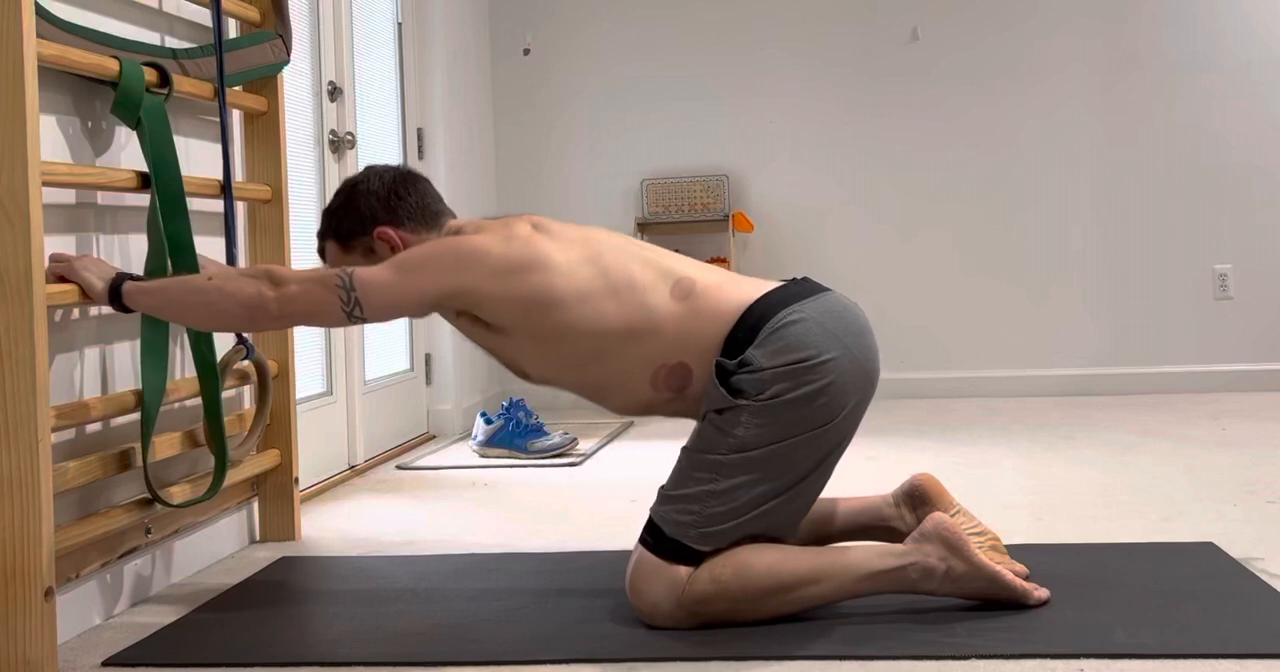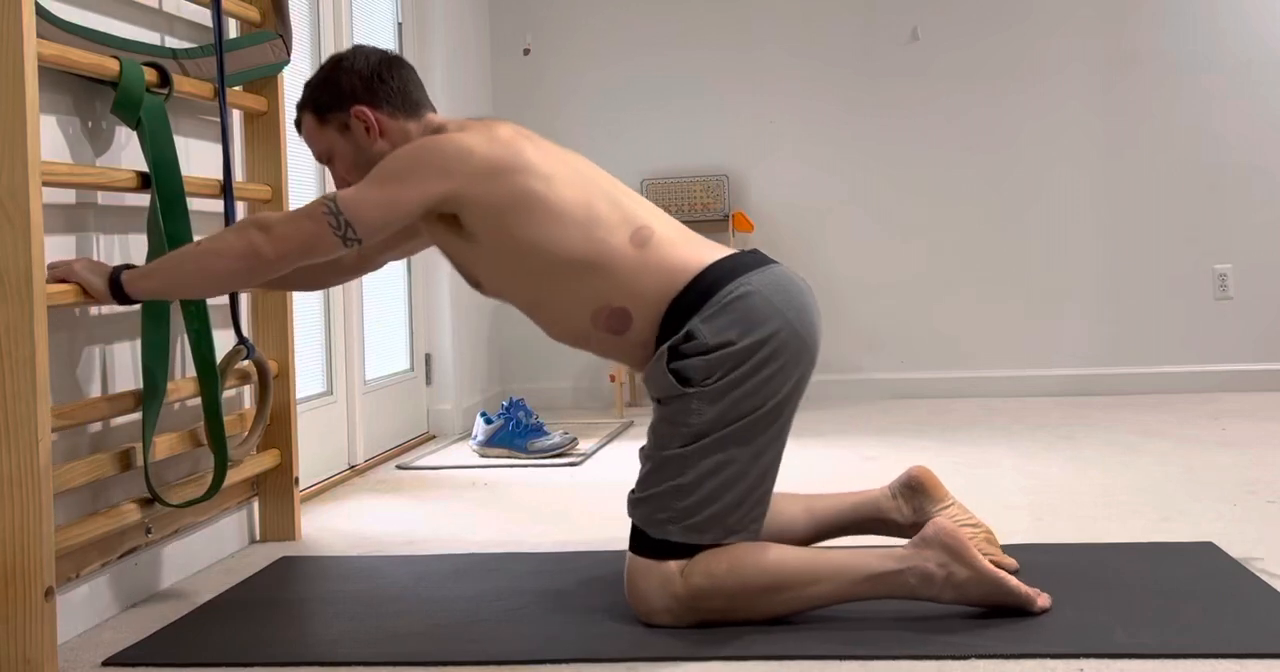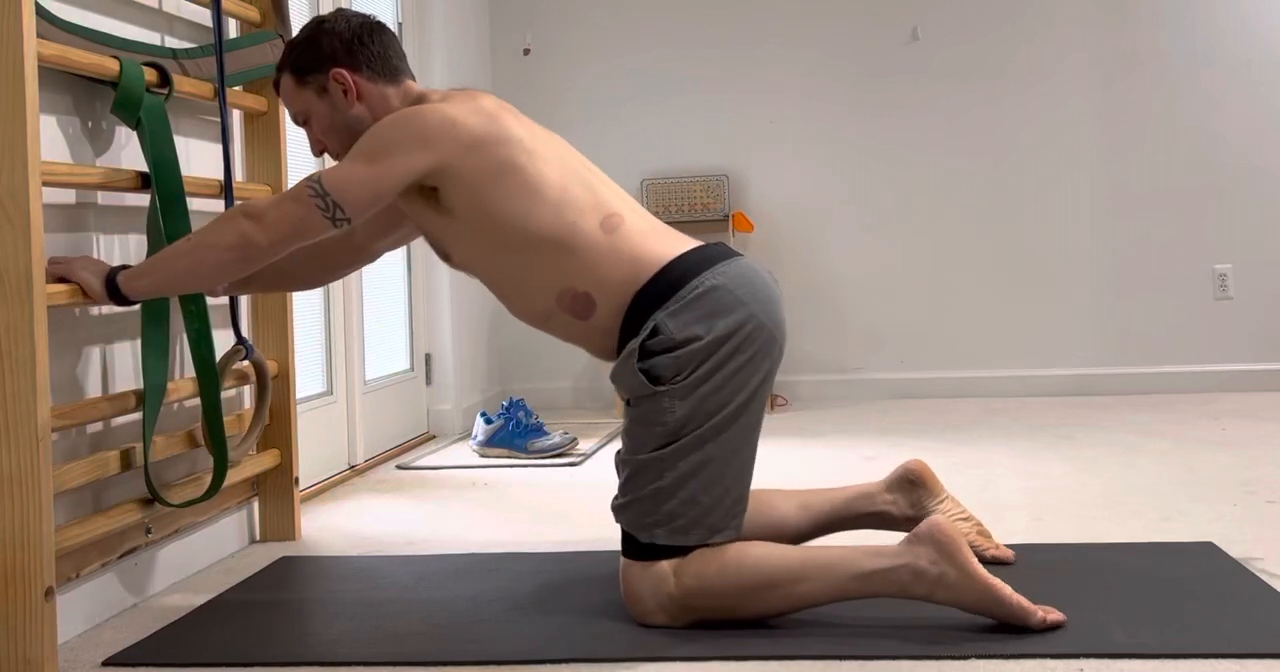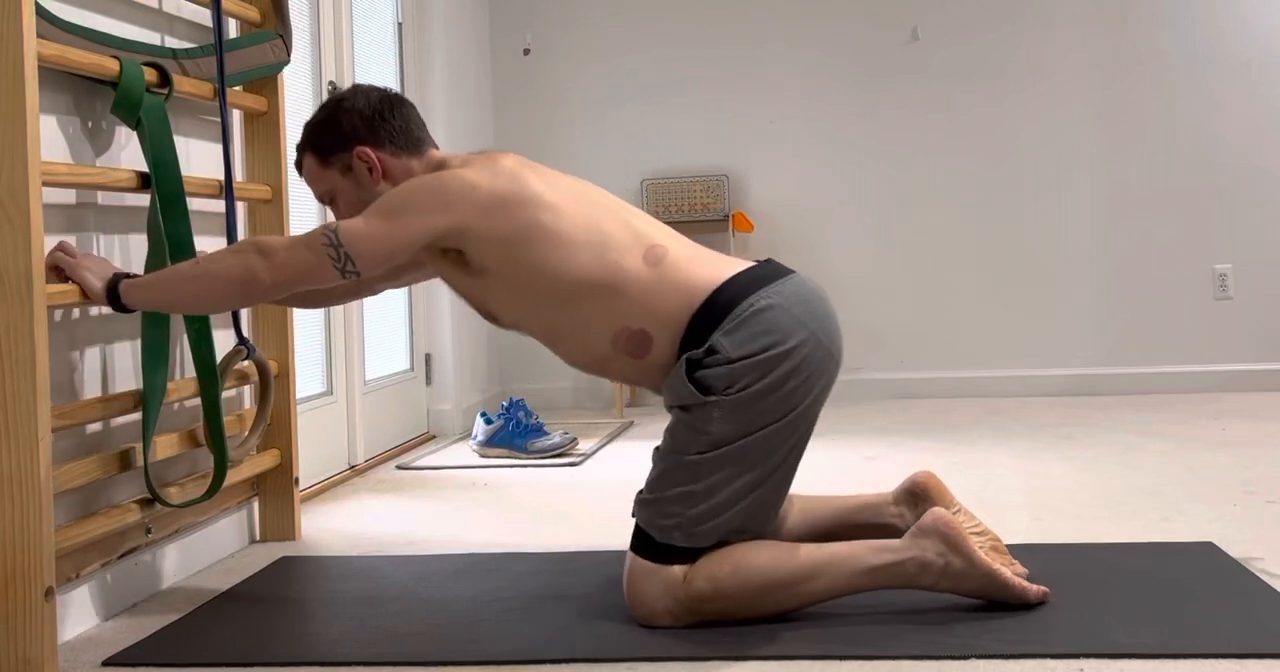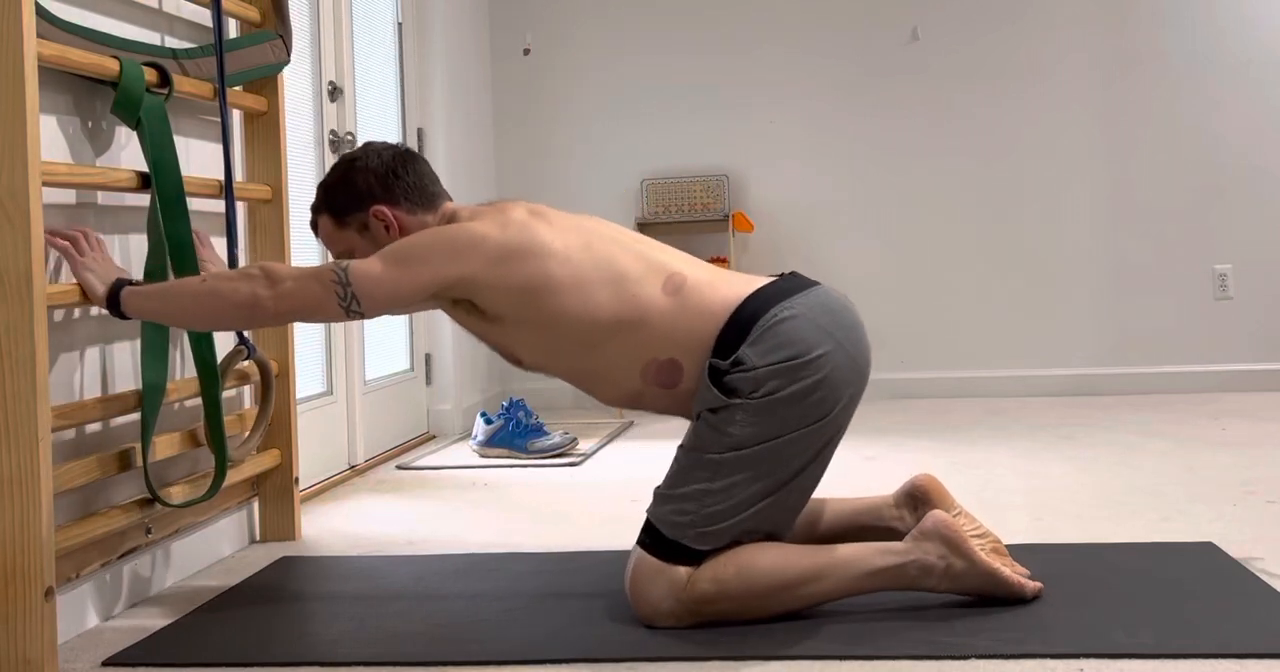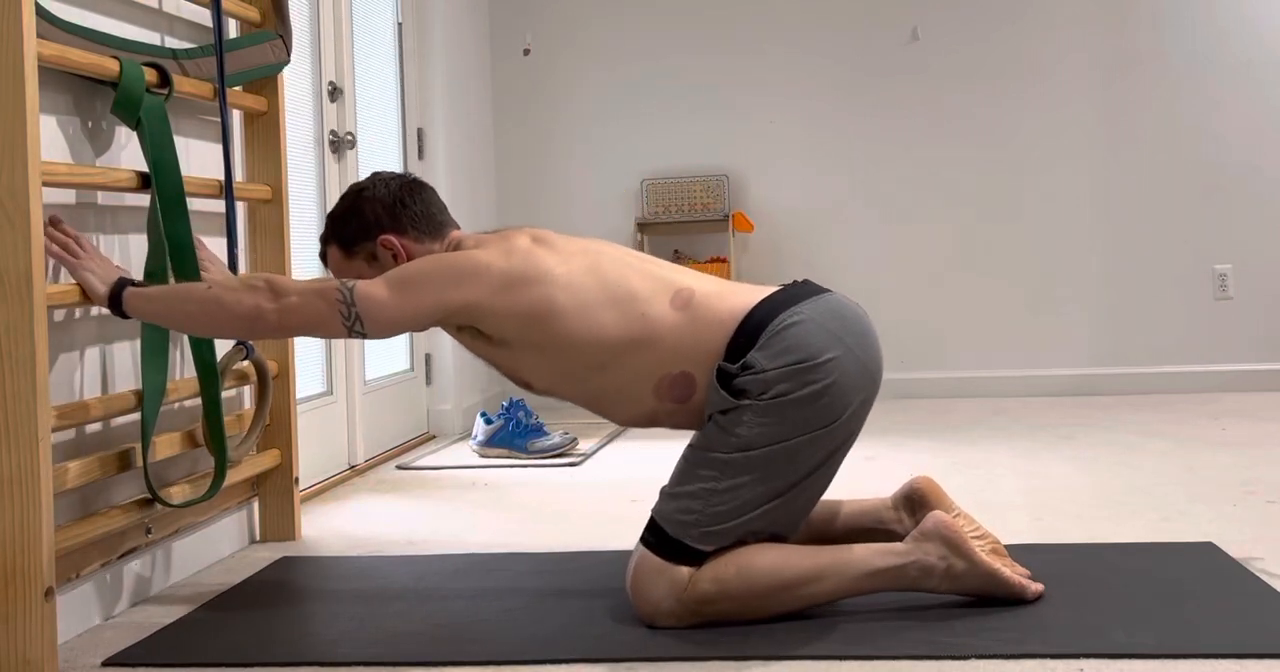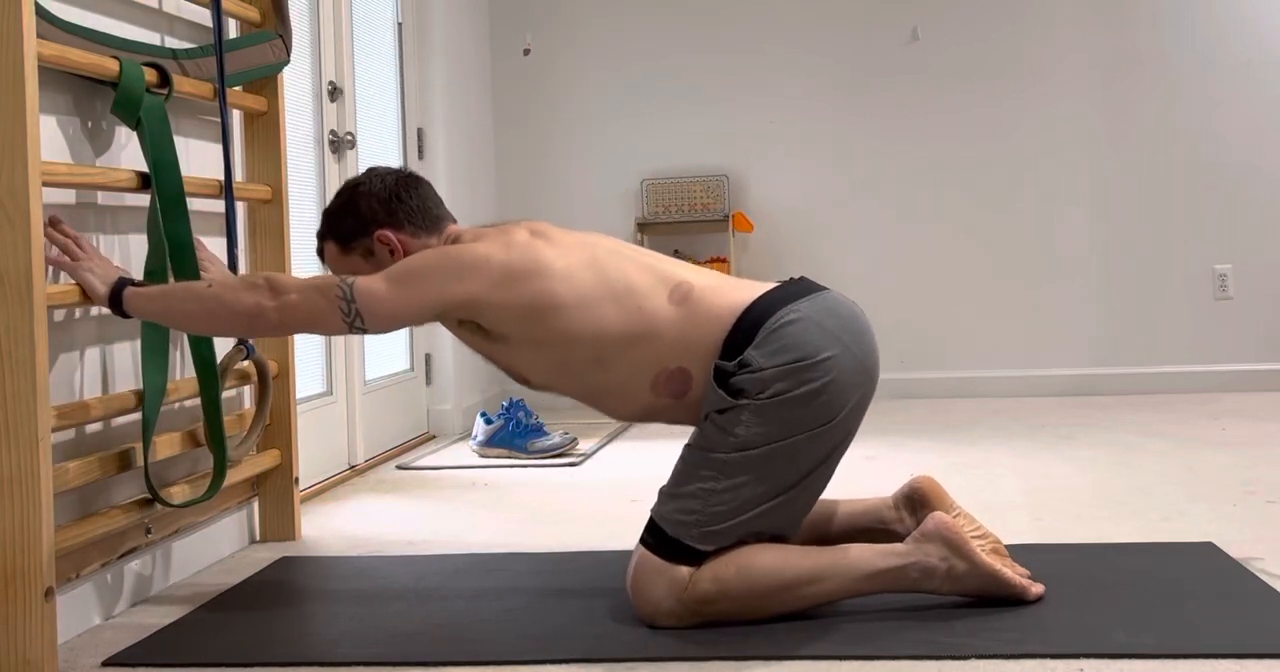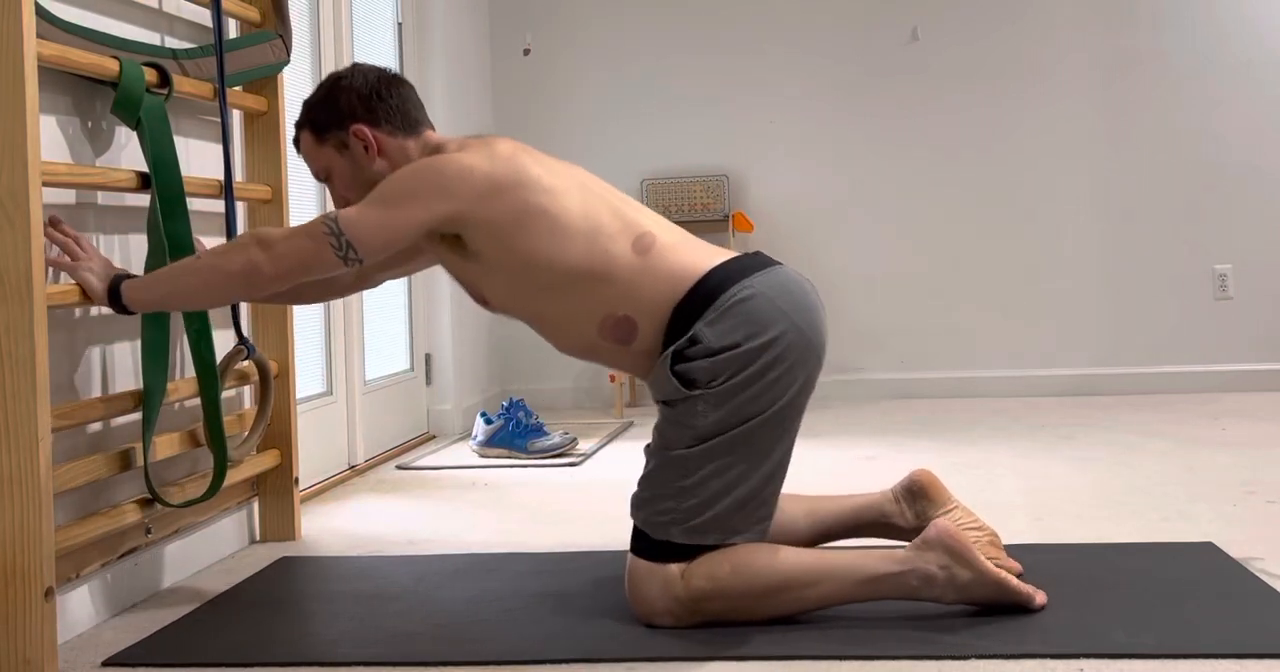
dt=0.4s
person 1, frame 1
left shoulder: (458, 262)
right shoulder: (506, 245)
left elbow: (274, 298)
right elbow: (293, 289)
left wrist: (119, 288)
right wrist: (180, 291)
left hip: (790, 362)
right hip: (818, 333)
left knee: (664, 589)
right knee: (718, 540)
left ankle: (920, 559)
right ankle: (900, 510)
person 1, frame 2
left shoulder: (435, 160)
right shoulder: (471, 169)
left elbow: (273, 244)
right elbow: (334, 263)
left wrist: (122, 280)
right wrist: (197, 272)
left hip: (730, 331)
right hip: (763, 307)
left knee: (664, 587)
right knee: (709, 534)
left ankle: (921, 565)
right ankle: (895, 503)
person 1, frame 3
left shoulder: (421, 126)
right shoulder: (436, 159)
left elbow: (264, 228)
right elbow: (329, 255)
left wrist: (121, 283)
right wrist: (196, 278)
left hip: (694, 323)
right hip: (722, 302)
left knee: (661, 589)
right knee: (698, 538)
left ankle: (916, 562)
right ankle: (891, 498)
person 1, frame 4
left shoulder: (441, 195)
right shoulder: (466, 210)
left elbow: (274, 266)
right elbow: (339, 281)
left wrist: (119, 288)
right wrist: (202, 284)
left hip: (753, 342)
right hip: (780, 318)
left knee: (661, 590)
right knee: (712, 537)
left ankle: (918, 555)
right ankle: (897, 508)
person 1, frame 5
left shoulder: (453, 250)
right shoulder: (493, 236)
left elbow: (275, 295)
left wrist: (119, 291)
right wrist: (219, 286)
left hip: (780, 356)
right hip: (808, 326)
left knee: (664, 590)
right knee: (723, 539)
left ankle: (917, 558)
right ankle: (900, 510)
person 1, frame 6
left shoulder: (458, 277)
right shoulder: (502, 257)
left elbow: (278, 308)
left wrist: (121, 292)
right wrist: (224, 290)
left hip: (793, 362)
right hip: (820, 333)
left knee: (664, 589)
right knee: (722, 543)
left ankle: (918, 558)
right ankle: (901, 514)
person 1, frame 7
left shoulder: (458, 271)
right shoulder: (503, 249)
left elbow: (277, 306)
left wrist: (120, 292)
right wrist: (230, 290)
left hip: (789, 361)
right hip: (816, 332)
left knee: (664, 589)
right knee: (721, 542)
left ankle: (921, 559)
right ankle: (903, 513)
person 1, frame 8
left shoulder: (438, 179)
right shoulder: (473, 187)
left elbow: (275, 260)
right elbow: (337, 275)
left wrist: (123, 289)
right wrist: (219, 278)
left hip: (736, 333)
right hip: (768, 308)
left knee: (663, 589)
right knee: (711, 533)
left ankle: (922, 566)
right ankle: (898, 507)
